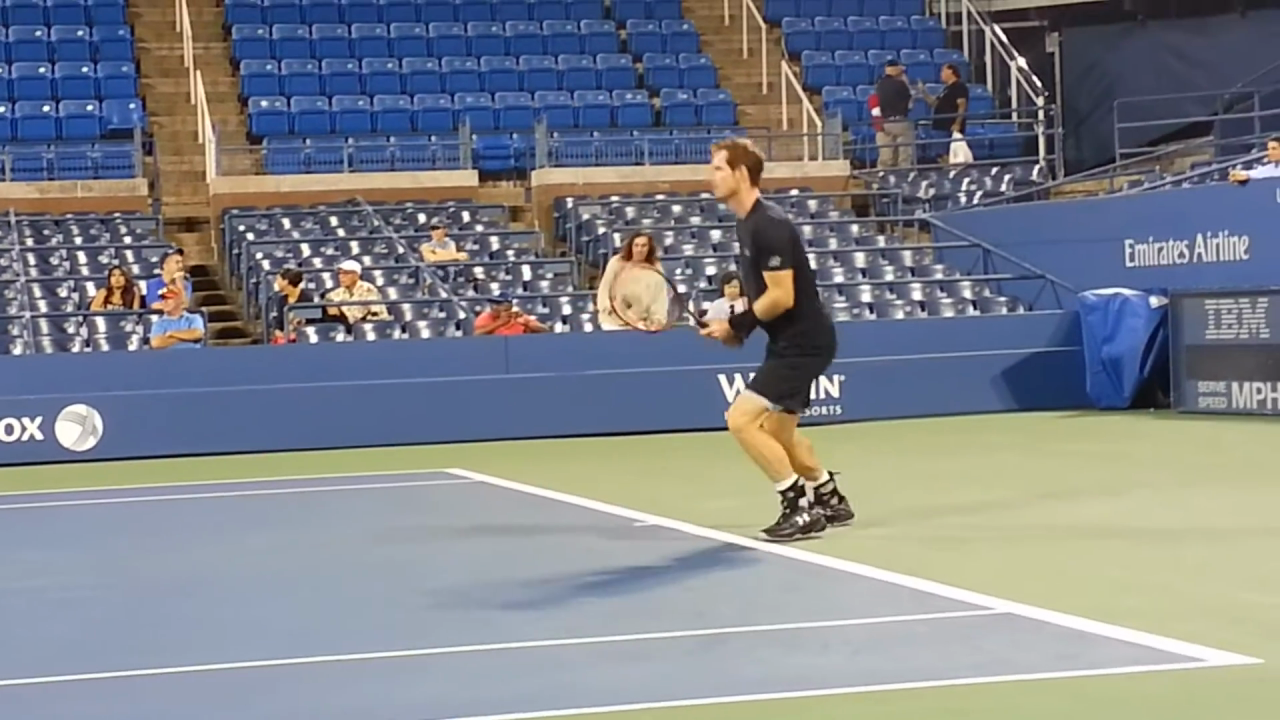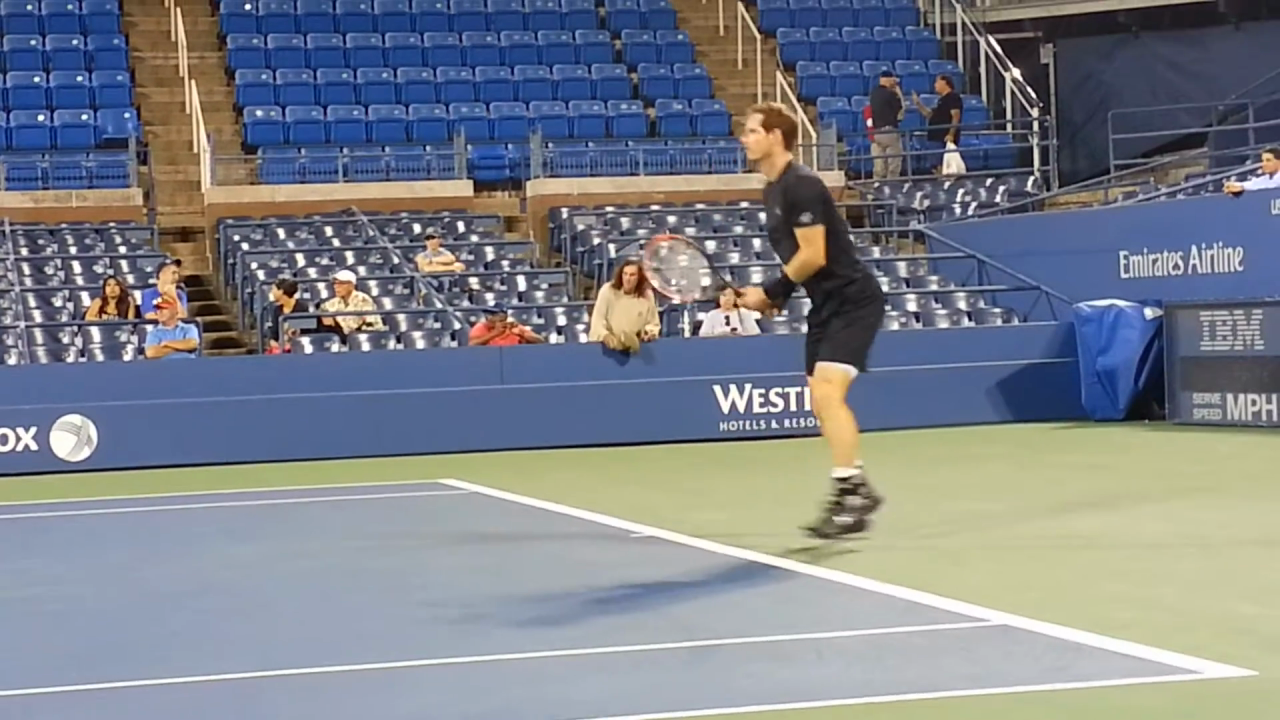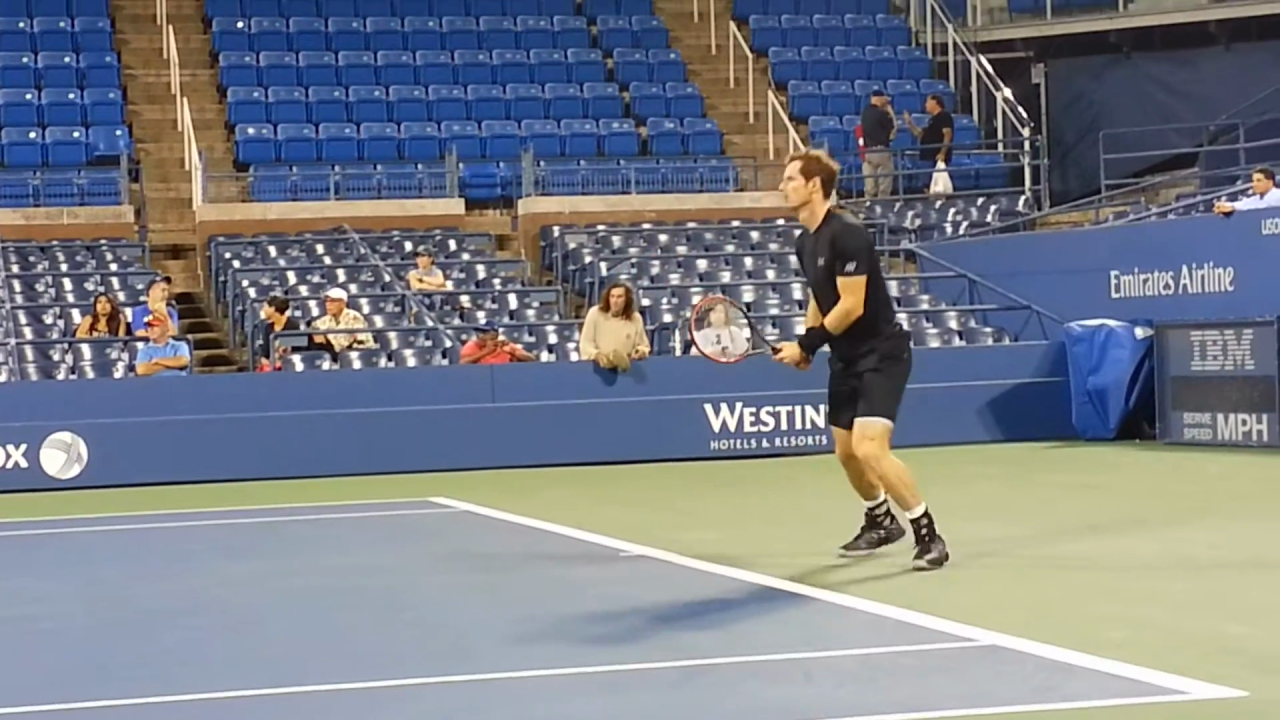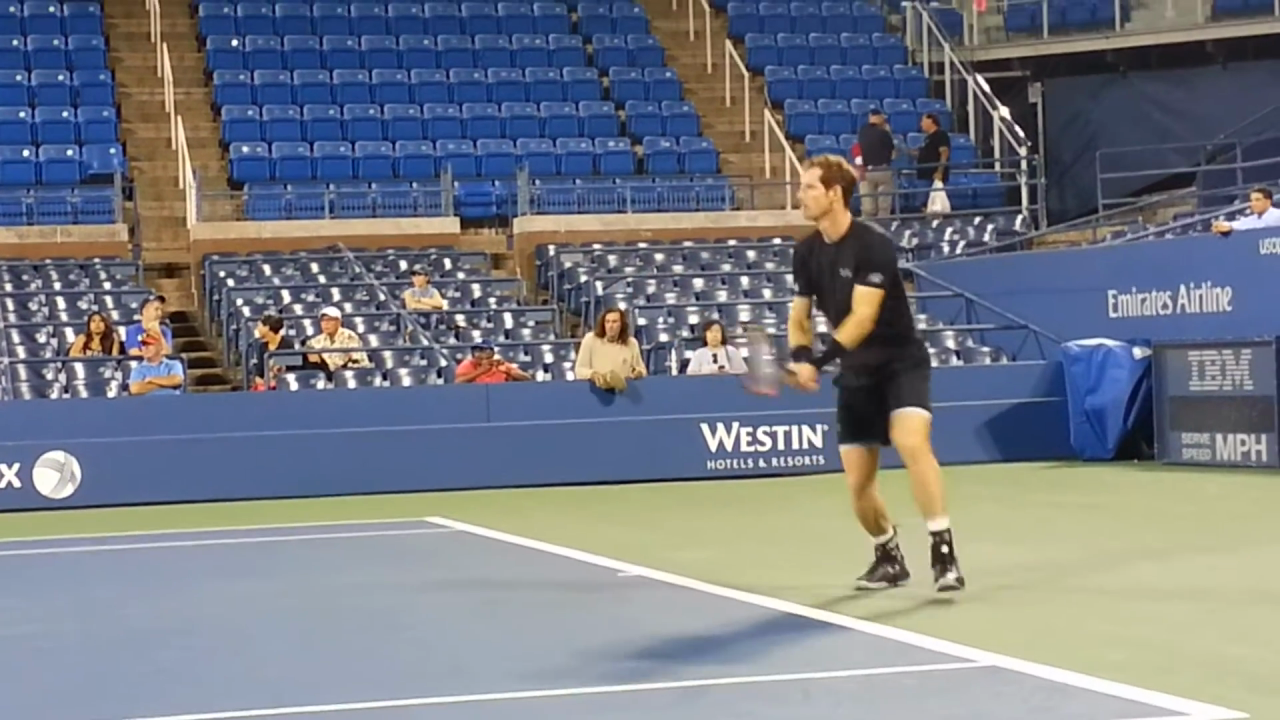
dt=0.3s
person 1, frame 1
left shoulder: (768, 225)
right shoulder: (747, 223)
left elbow: (782, 297)
left wrist: (736, 324)
right wrist: (742, 326)
left hip: (804, 341)
right hip: (789, 341)
left knee: (743, 420)
right knee: (774, 427)
left ankle: (799, 507)
right ankle: (829, 498)
person 1, frame 2
left shoulder: (802, 184)
right shoulder: (773, 190)
left elbow: (814, 256)
left wrist: (771, 291)
right wrist: (775, 294)
left hip: (852, 300)
right hip: (827, 304)
left knee: (827, 394)
right knee: (827, 399)
left ankle: (852, 495)
right ankle: (854, 493)
person 1, frame 3
left shoulder: (847, 234)
right shoulder: (806, 241)
left elbow: (853, 306)
left wrist: (807, 345)
right wrist: (806, 344)
left hip: (883, 353)
right hip: (846, 358)
left knee: (868, 448)
right knee: (846, 452)
left ankle: (927, 533)
right ankle: (880, 520)
person 1, frame 4
left shoulder: (875, 244)
right shoulder: (806, 251)
left elbow: (863, 319)
right elbow: (798, 317)
left wrist: (819, 360)
right wrist: (800, 359)
left hip: (903, 362)
right hip: (857, 374)
left knee: (912, 441)
right knee: (858, 483)
left ankle: (943, 549)
right ankle: (888, 557)
